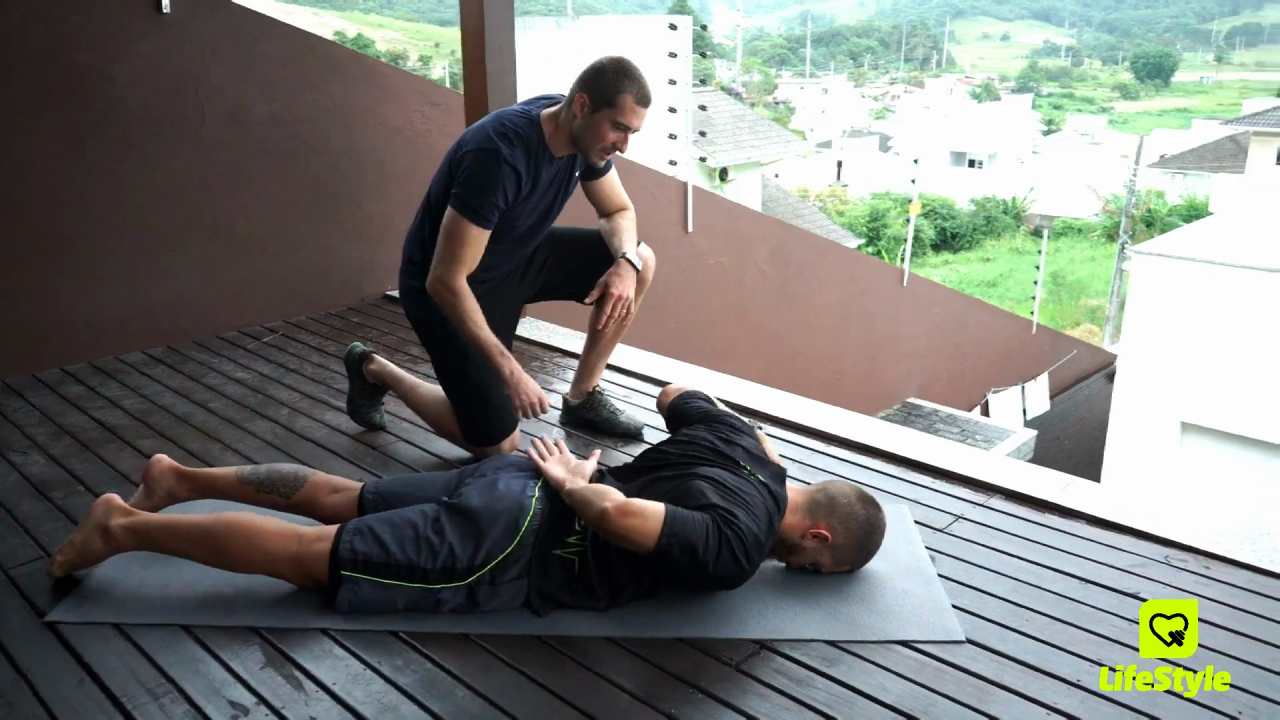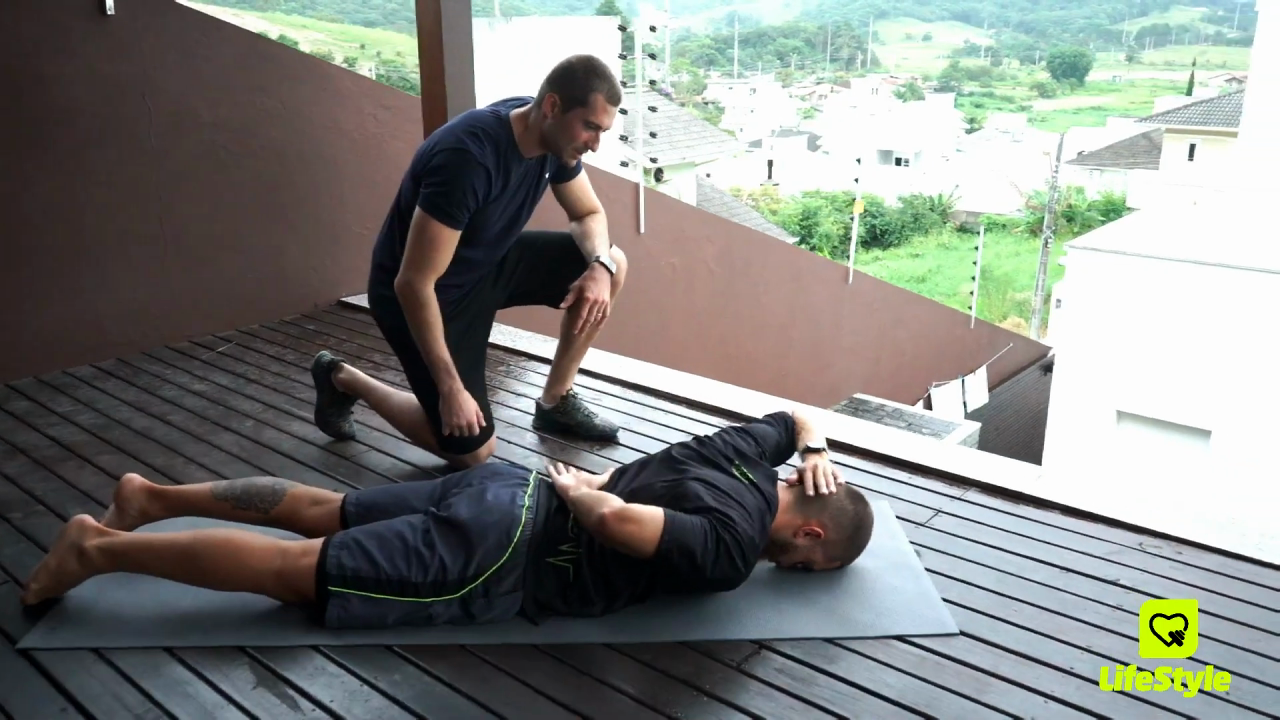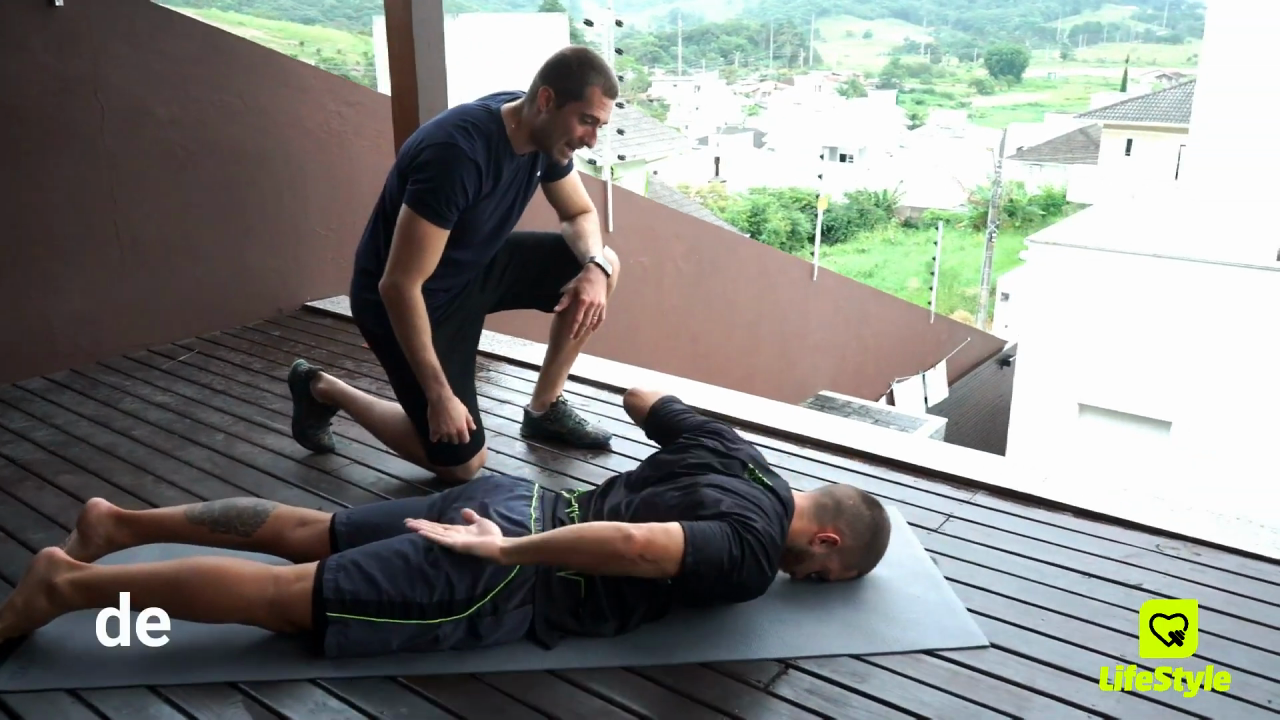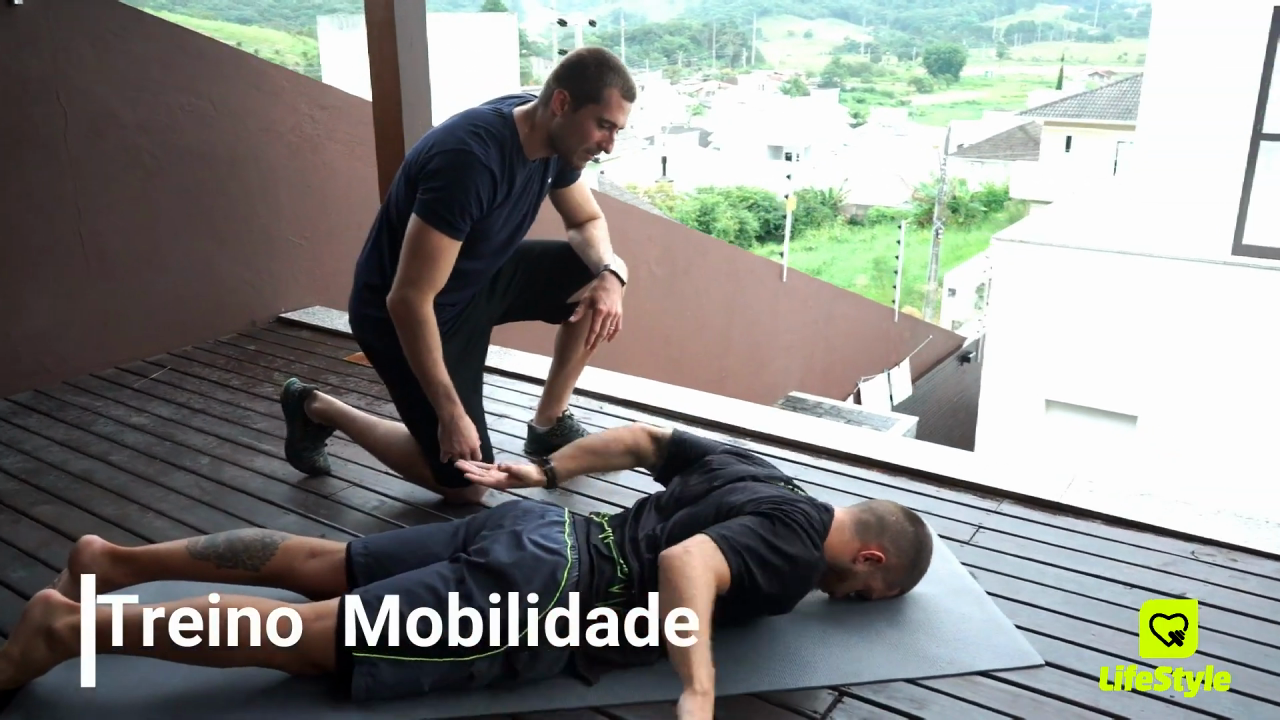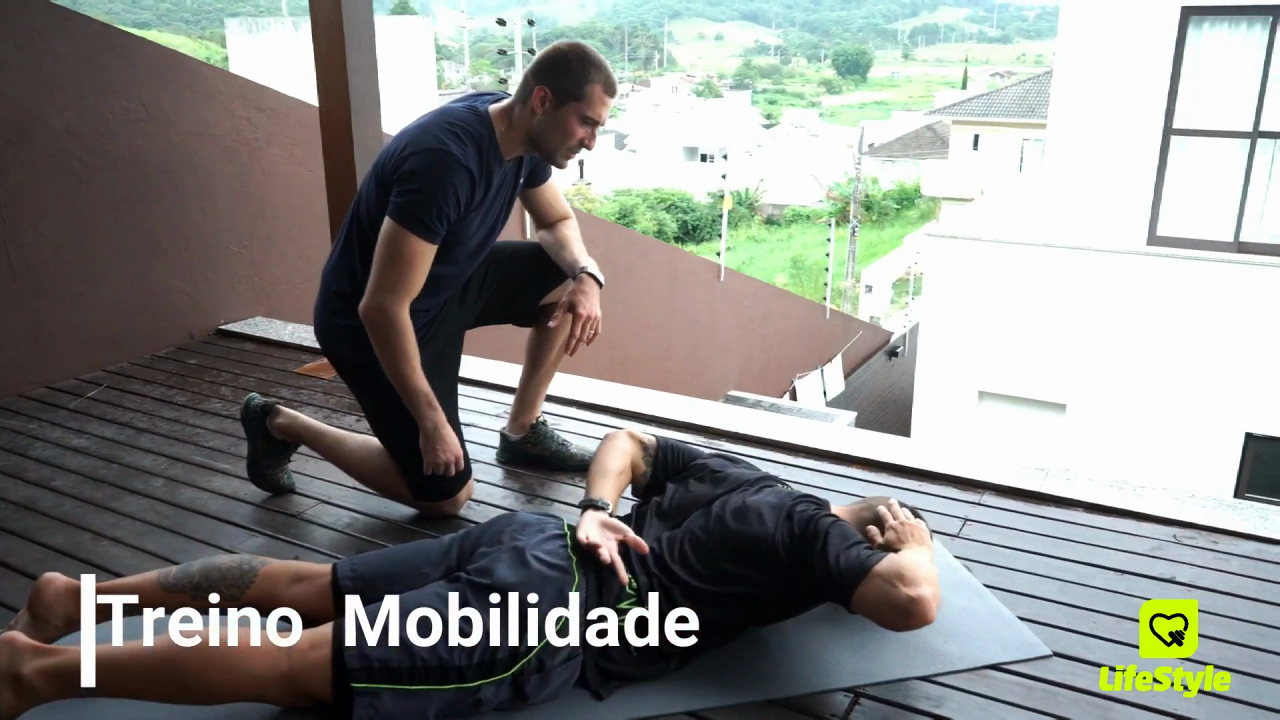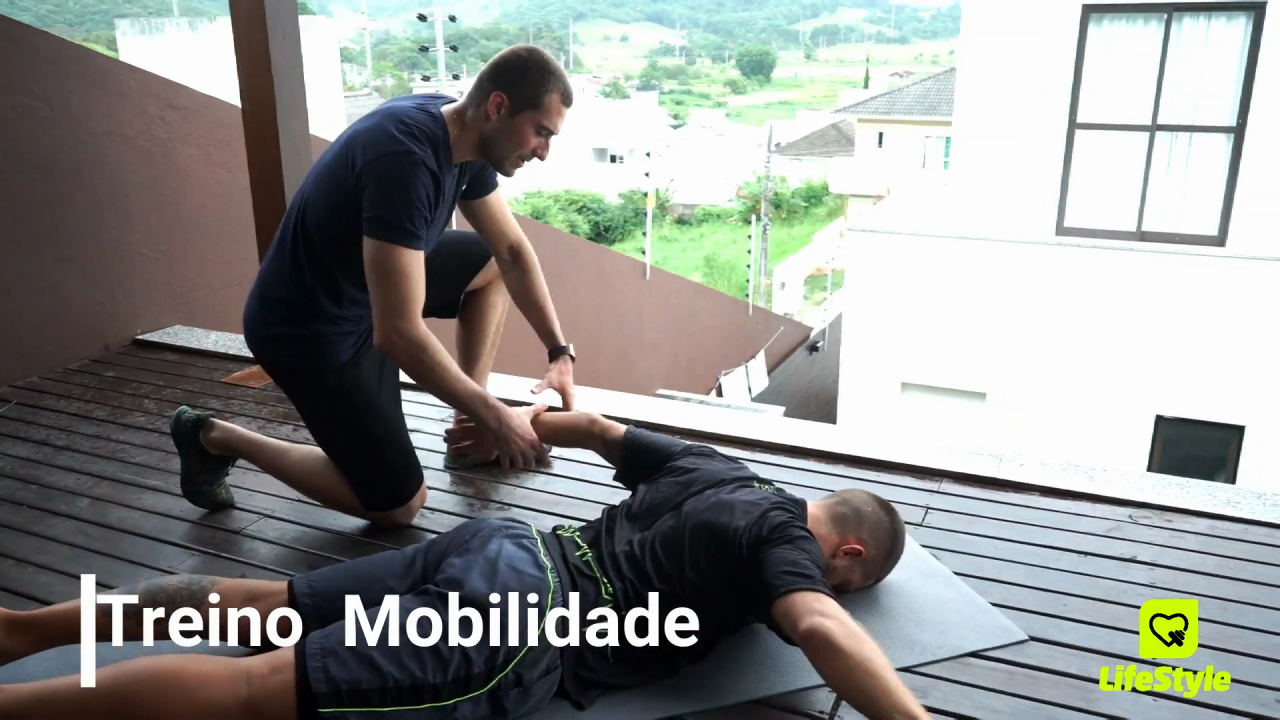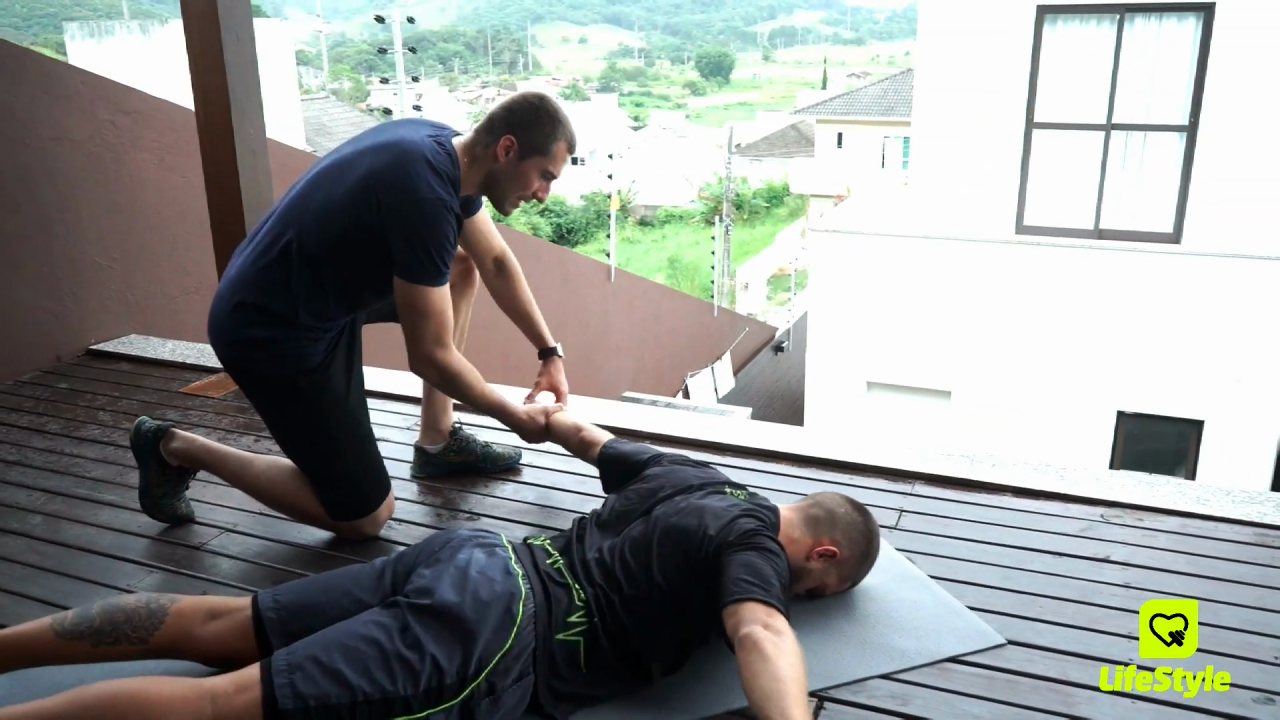
dt=0.7s
person 1, frame 1
left shoulder: (733, 442)
right shoulder: (739, 545)
left elbow: (671, 393)
right elbow: (618, 517)
right wrist: (573, 485)
left hip: (513, 487)
right hip: (505, 553)
left knee: (340, 501)
right knee: (308, 557)
left ankle: (179, 478)
right ankle: (127, 526)
person 1, frame 2
left shoulder: (745, 456)
right shoulder: (732, 547)
left elbow: (789, 414)
right elbow: (616, 522)
left wrist: (816, 452)
right wrist: (577, 492)
left hip: (504, 493)
right hip: (497, 558)
left knee: (321, 510)
right knee: (292, 571)
left ankle: (152, 495)
right ankle: (103, 546)
person 1, frame 3
left shoulder: (734, 453)
right shoulder: (756, 550)
left elbow: (640, 396)
right elbow: (631, 545)
right wrist: (507, 556)
left hip: (507, 503)
right hip: (495, 587)
left knee: (305, 536)
right knee: (283, 598)
left ankle: (120, 519)
right ankle: (75, 581)
person 1, frame 4
left shoulder: (761, 474)
right shoulder: (798, 538)
left elbow: (640, 435)
right elbow: (681, 564)
left wrist: (544, 471)
left hip: (532, 532)
right hip: (535, 599)
left knee: (318, 565)
right knee: (304, 638)
left ankle: (112, 557)
person 1, frame 5
left shoulder: (745, 474)
right shoulder: (817, 533)
left elbow: (625, 439)
right elbow: (909, 601)
left wrist: (596, 510)
right wrist: (915, 544)
left hip: (523, 543)
right hip: (538, 624)
left knee: (301, 593)
left ankle: (80, 595)
person 1, frame 6
left shoulder: (717, 469)
right shoulder: (786, 540)
left elbow: (592, 426)
right elbow: (824, 631)
left wrist: (510, 425)
left hip: (496, 551)
right hip: (511, 635)
left knee: (256, 609)
person 1, frame 7
left shoulder: (692, 475)
right shoulder: (759, 546)
left elbow: (590, 437)
right elbow: (761, 637)
left wrist: (544, 416)
left hip: (467, 561)
right hip: (485, 644)
left knee: (219, 626)
person 2, frame 1
left shoulder: (586, 133)
right shoulder: (498, 154)
left elbow: (619, 211)
right elbow: (445, 282)
left wrist: (625, 263)
right wrist: (510, 372)
left hip: (517, 256)
right hip: (449, 289)
left knee: (640, 263)
right knee: (498, 444)
left ankle: (582, 398)
right ankle: (374, 372)
person 2, frame 2
left shoulder: (554, 135)
right shoulder: (468, 157)
left elbow: (589, 214)
right elbow: (413, 284)
left wrist: (599, 266)
right wrist: (451, 389)
left hip: (487, 262)
right hip: (427, 293)
left knee: (611, 264)
right knee: (472, 450)
left ankle: (555, 402)
right ankle: (343, 380)
person 2, frame 3
left shoulder: (546, 133)
right shoulder: (457, 153)
left elbow: (581, 214)
right elbow: (399, 285)
left wrist: (593, 267)
right wrist: (440, 395)
left hip: (474, 266)
right hip: (407, 298)
left knee: (604, 266)
right knee: (462, 463)
left ankle: (544, 409)
right ankle: (323, 391)
person 2, frame 4
left shoulder: (552, 135)
right shoulder: (469, 159)
left elbow: (588, 222)
right elbow: (407, 300)
left wrist: (609, 273)
right wrist: (450, 414)
right hip: (403, 315)
left knee: (606, 275)
right knee: (468, 483)
left ankle: (549, 425)
right ankle: (318, 410)
person 2, frame 5
left shoulder: (521, 132)
right shoulder: (445, 161)
left elbow: (558, 222)
right elbow: (381, 307)
left wrist: (586, 275)
right wrist: (432, 422)
right hip: (370, 323)
left knee: (574, 278)
right knee: (447, 495)
left ankle: (522, 432)
right ankle: (282, 425)
person 2, frame 6
left shoulder: (462, 134)
right shoulder: (406, 160)
left elbow: (512, 249)
right elbow: (398, 333)
left wrist: (560, 352)
right wrist: (497, 419)
right hip: (308, 329)
left knee: (492, 262)
right knee: (398, 505)
right ankle: (216, 439)
person 2, frame 7
left shoulder: (445, 149)
right shoulder: (426, 197)
left elbow: (496, 261)
right elbow: (431, 357)
left wrist: (550, 353)
right wrist: (516, 416)
right hip: (271, 331)
left knee: (464, 263)
right knee: (365, 516)
left ankle: (437, 443)
right ankle: (177, 449)
